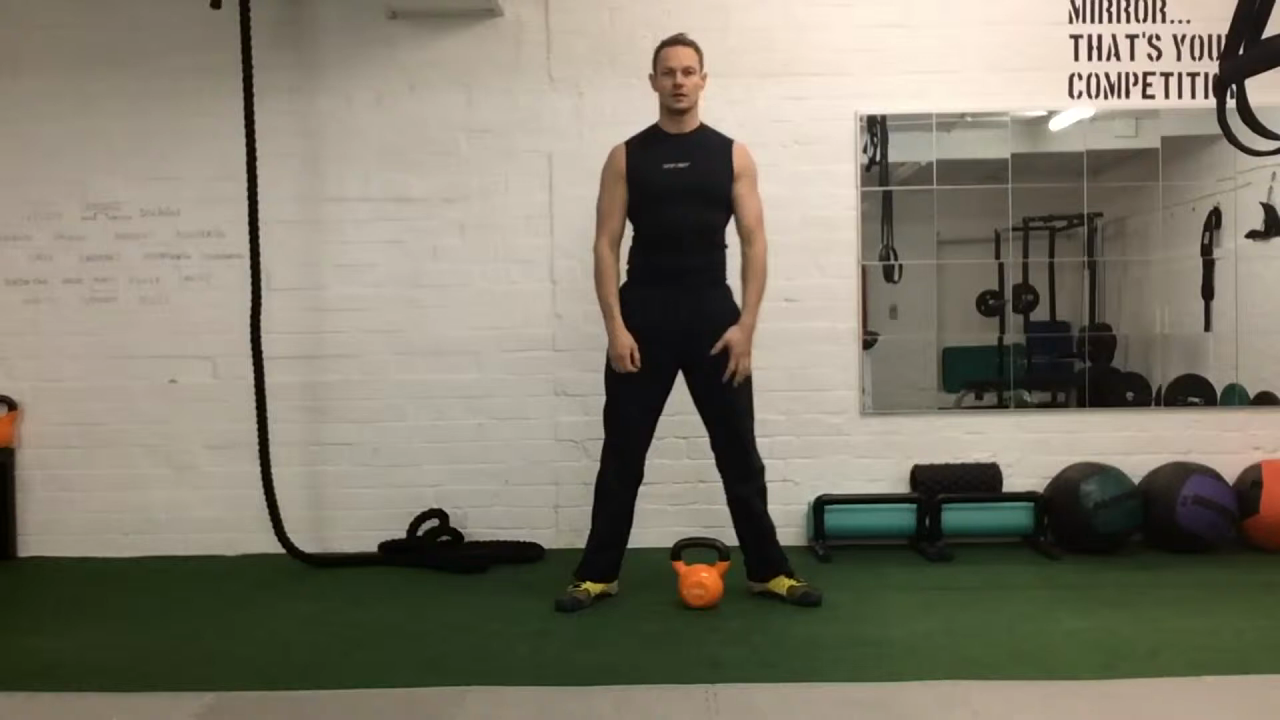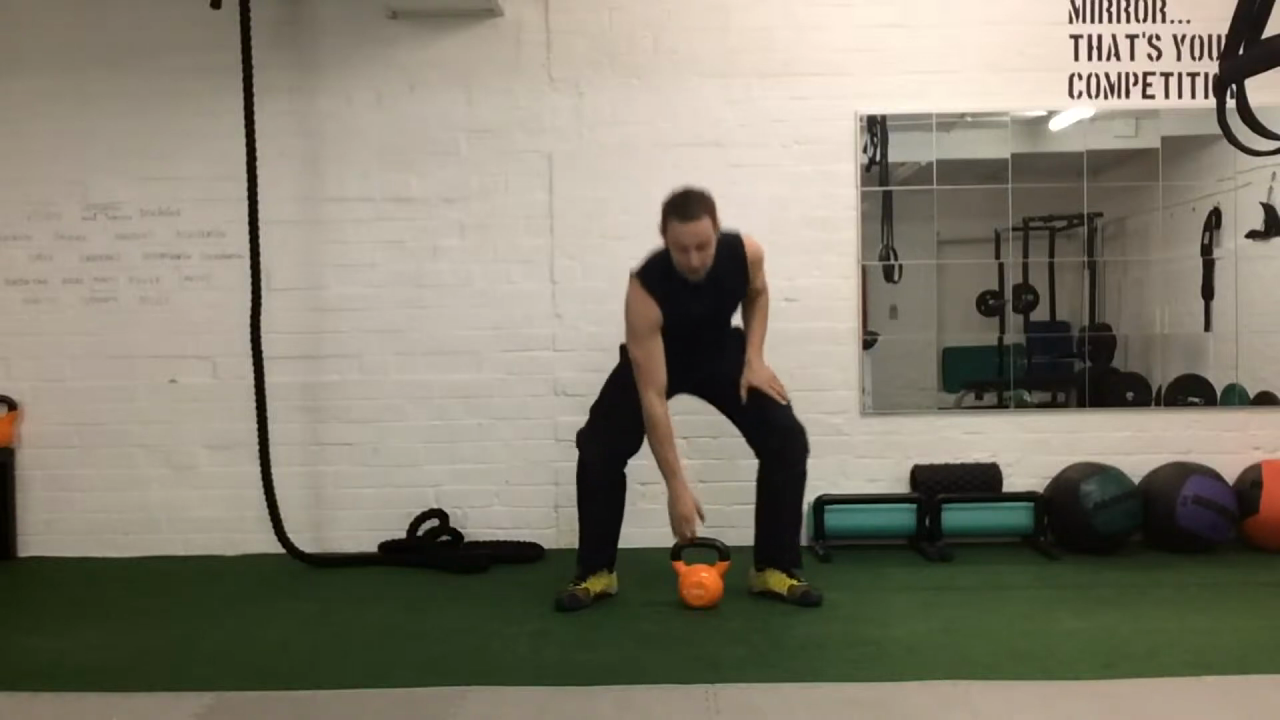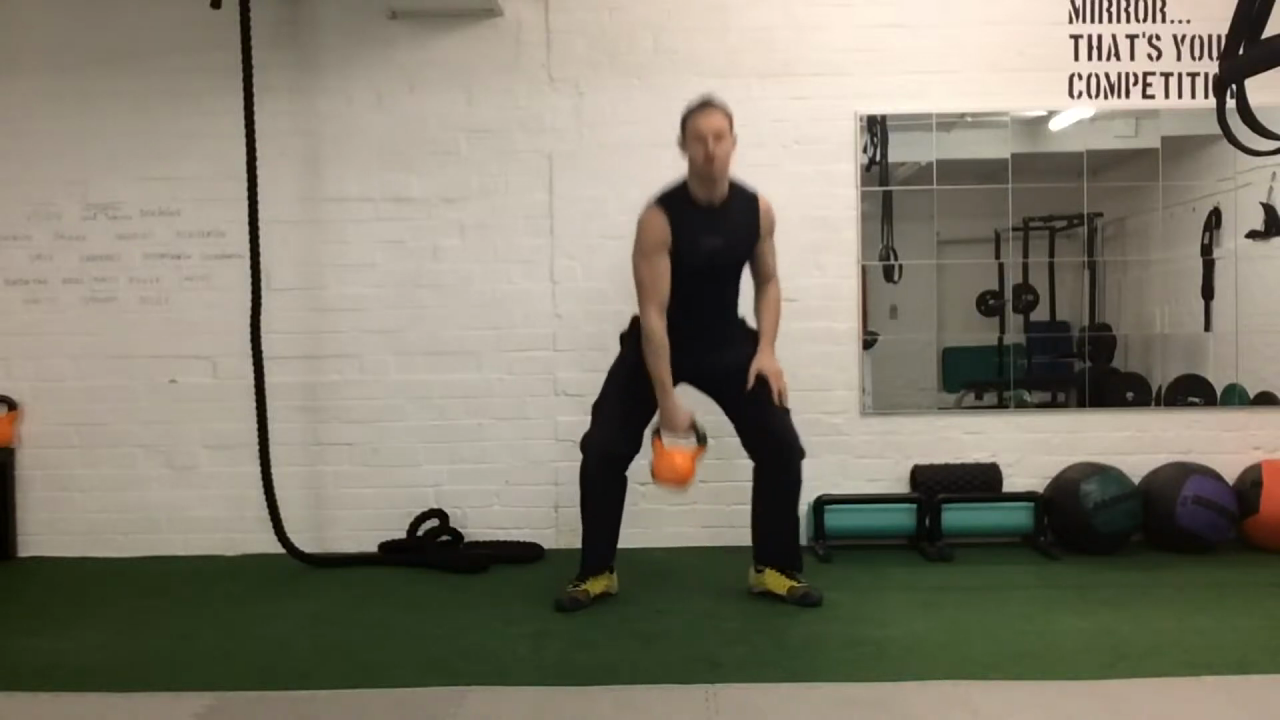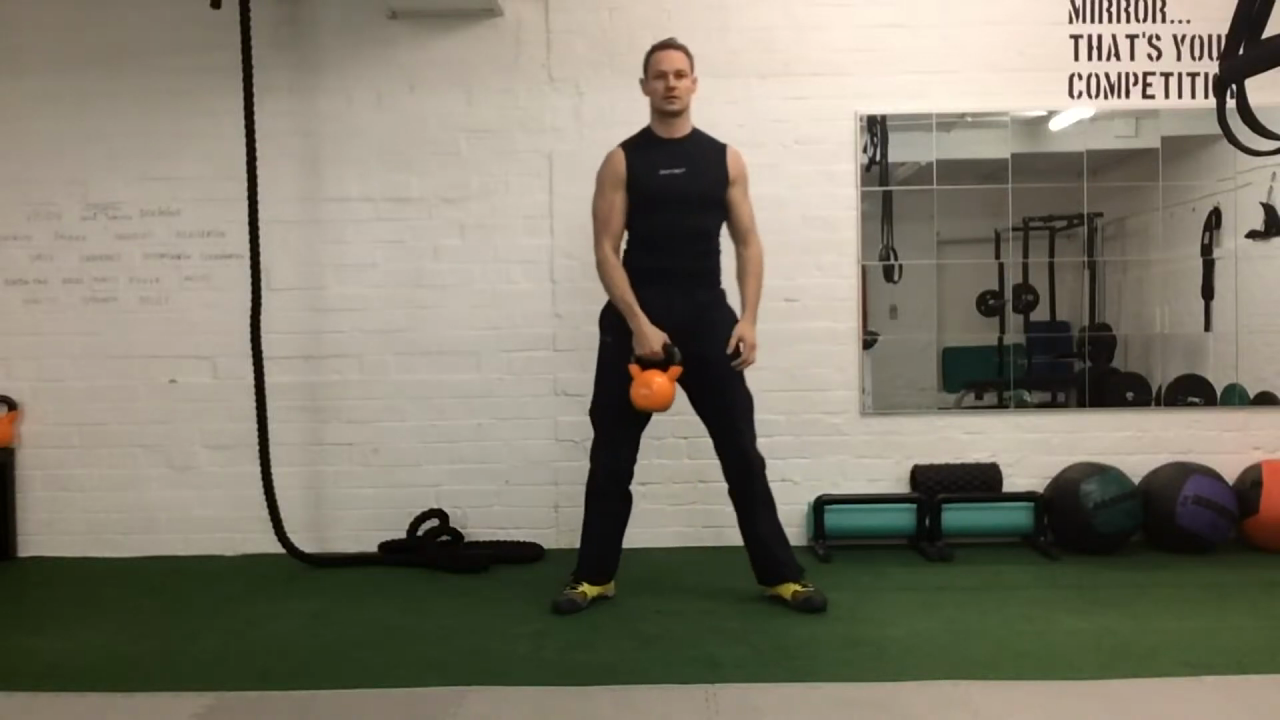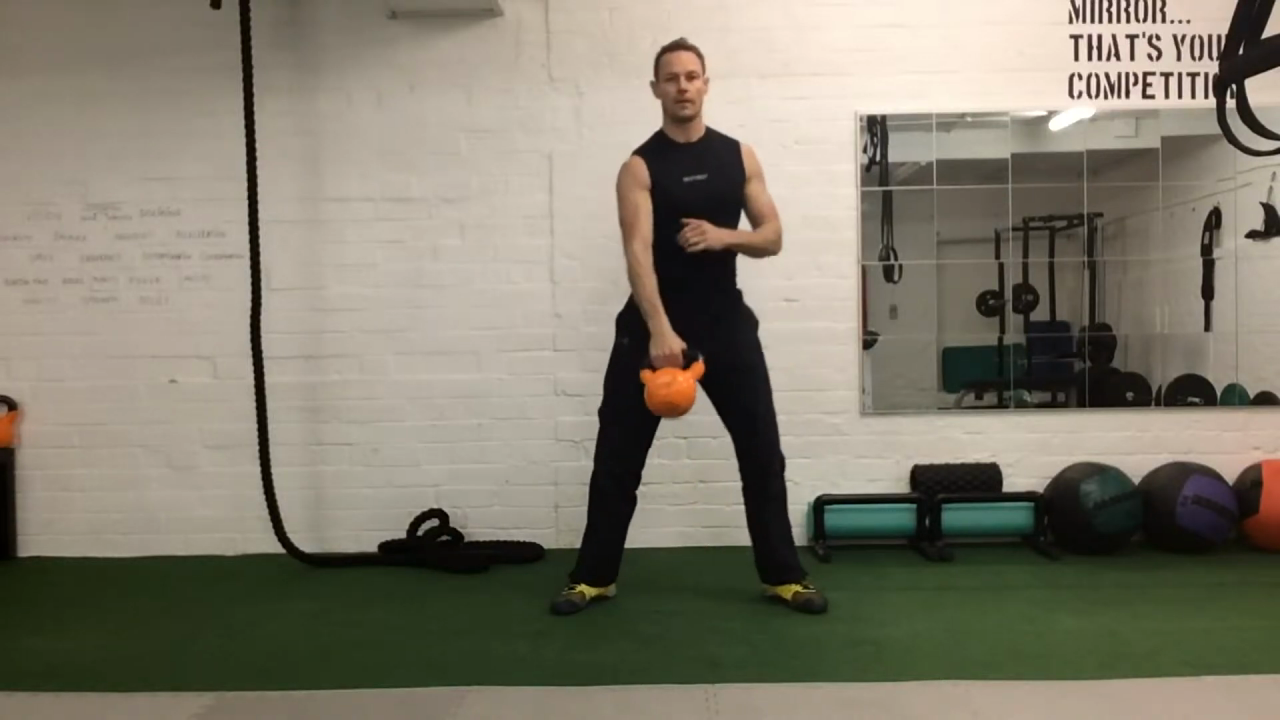
dt=0.7s
person 1, frame 1
left shoulder: (733, 155)
right shoulder: (626, 157)
left elbow: (754, 243)
right elbow: (606, 246)
left wrist: (746, 324)
right wrist: (615, 325)
left hip: (714, 319)
right hip: (644, 320)
left knee: (739, 453)
right knee: (623, 454)
left ankle: (767, 570)
right ankle: (597, 574)
person 1, frame 2
left shoulder: (745, 253)
right shoulder: (645, 289)
right elbow: (652, 400)
left wrist: (754, 359)
right wrist: (676, 488)
left hip: (723, 354)
right hip: (656, 364)
left knee: (787, 441)
right knee: (599, 447)
left ankle: (774, 567)
right ankle: (596, 571)
person 1, frame 3
left shoulder: (756, 209)
right shoulder: (660, 218)
left elbow: (767, 281)
right elbow: (652, 313)
left wrist: (766, 349)
right wrist: (667, 403)
left hip: (728, 343)
right hip: (660, 346)
left knee: (781, 448)
right knee: (604, 448)
left ankle: (774, 568)
right ankle: (597, 573)
person 1, frame 4
left shoulder: (724, 158)
right shoulder: (622, 160)
left elbow: (747, 241)
right elbow: (606, 250)
left wrist: (748, 319)
right wrist: (639, 324)
left hip: (708, 317)
right hip: (636, 321)
left knee: (741, 452)
right knee: (611, 456)
left ankle: (780, 575)
right ankle: (594, 575)
person 1, frame 5
left shoulder: (739, 156)
right shoulder: (639, 166)
left elbow: (773, 236)
right elbow: (638, 253)
left wrist: (723, 236)
right wrist: (659, 332)
left hip: (724, 318)
right hip: (653, 318)
left knee: (762, 450)
right knee: (617, 455)
left ankle: (782, 575)
right ankle: (594, 576)
